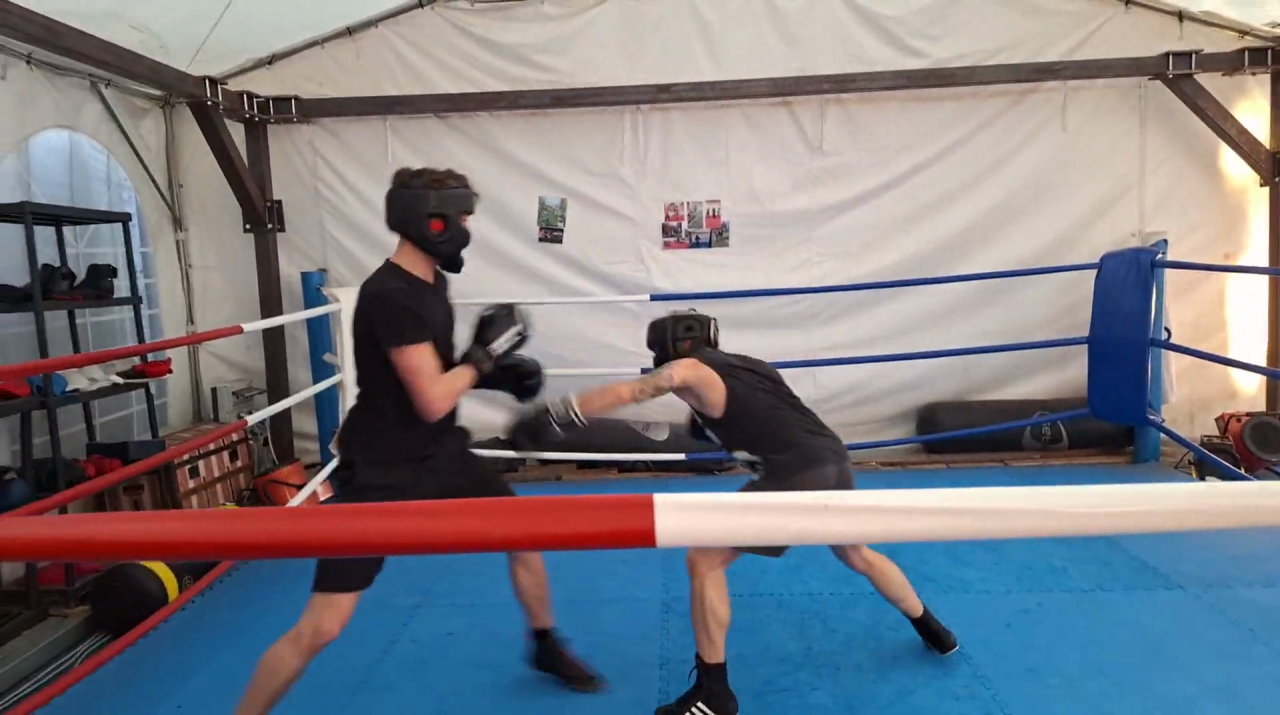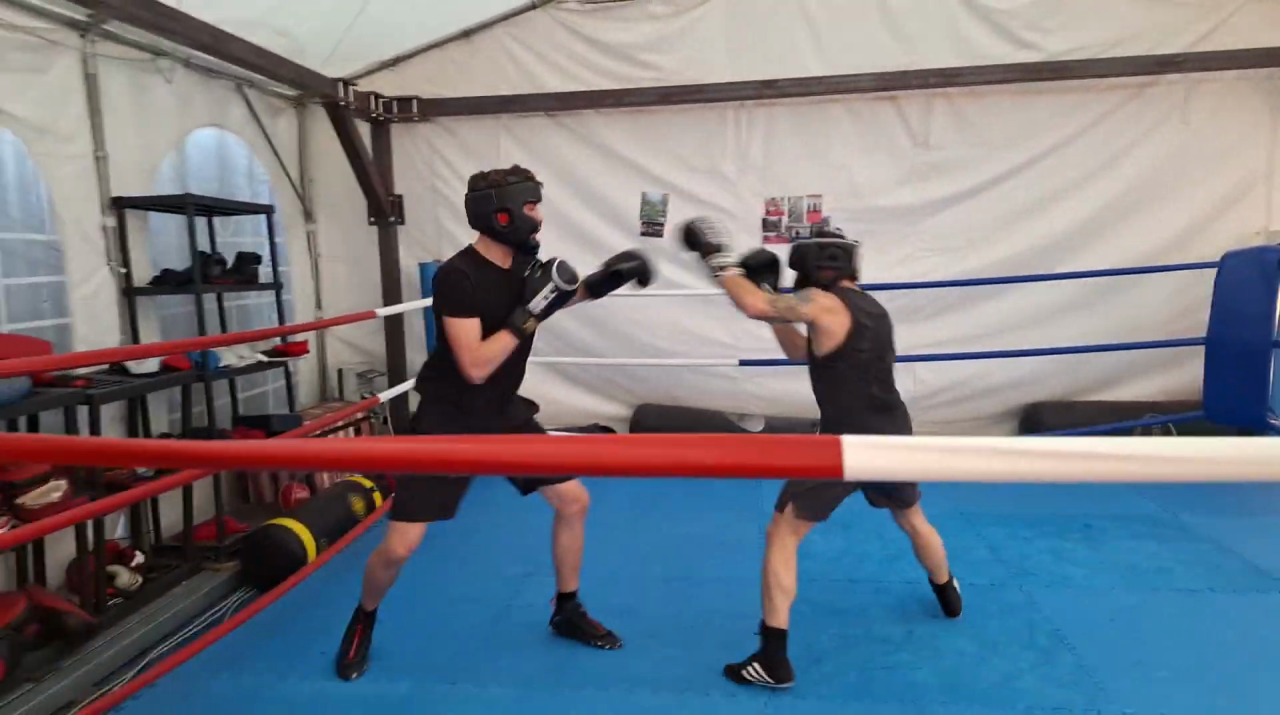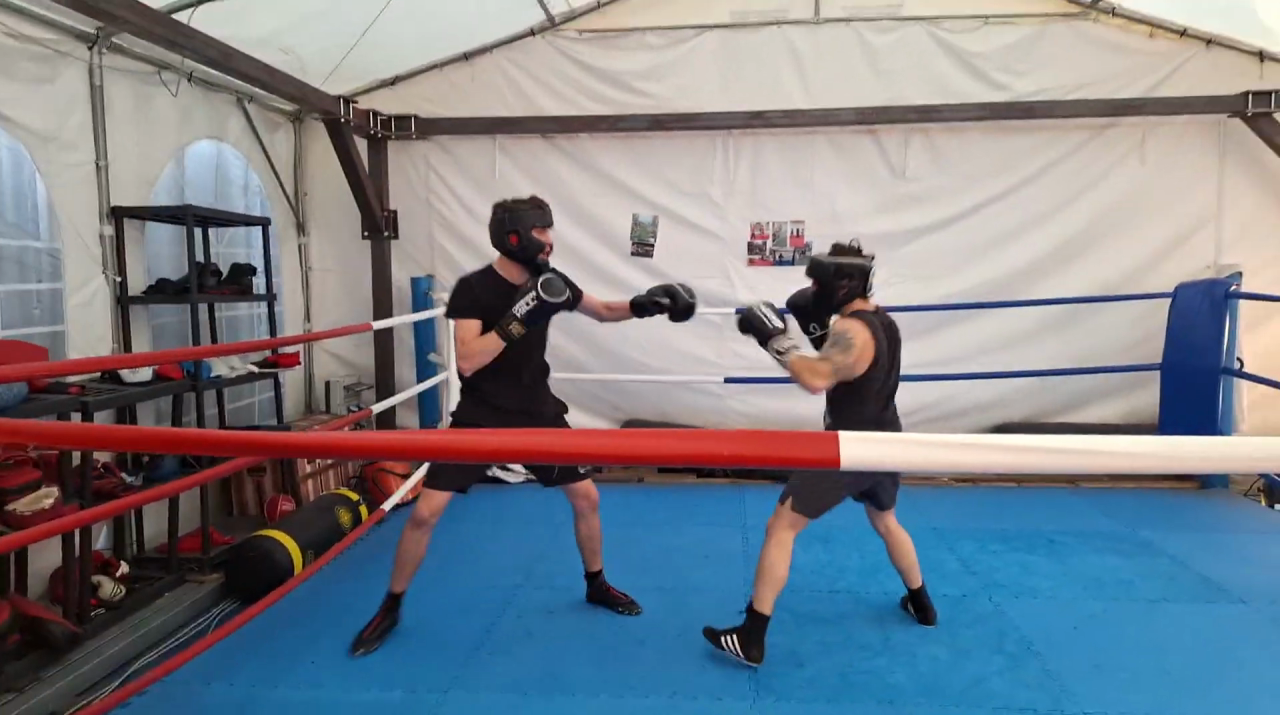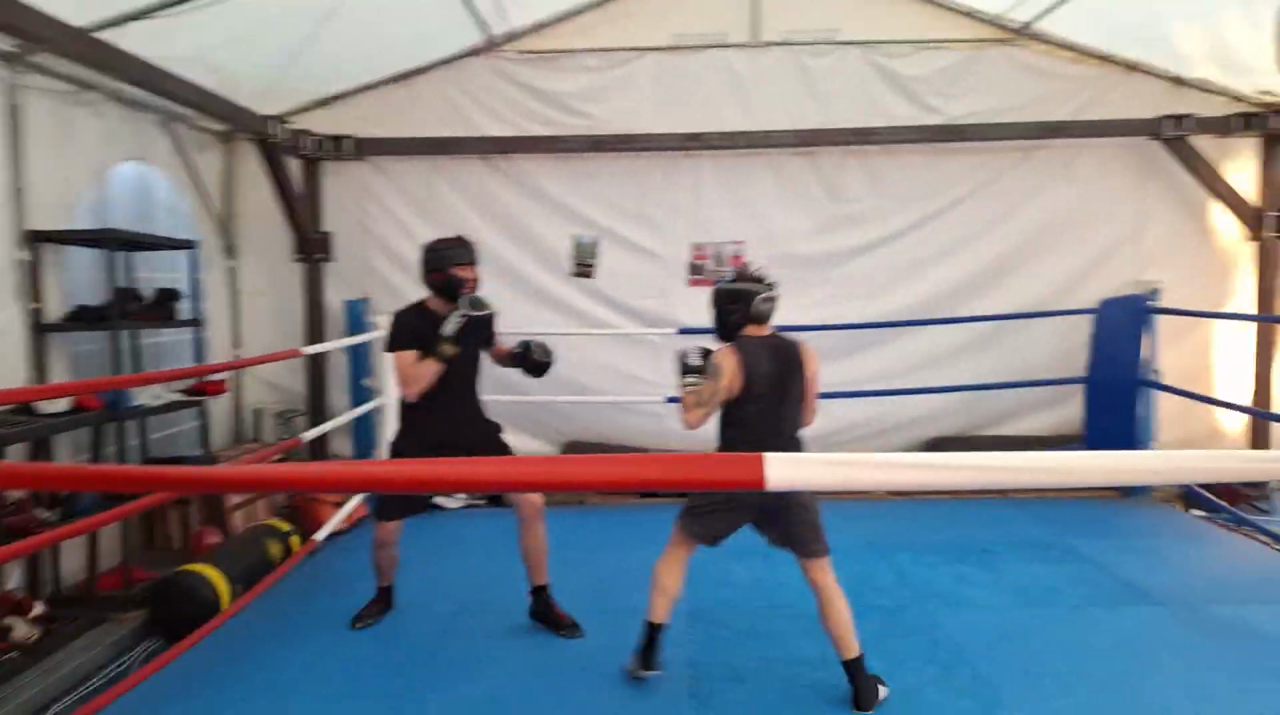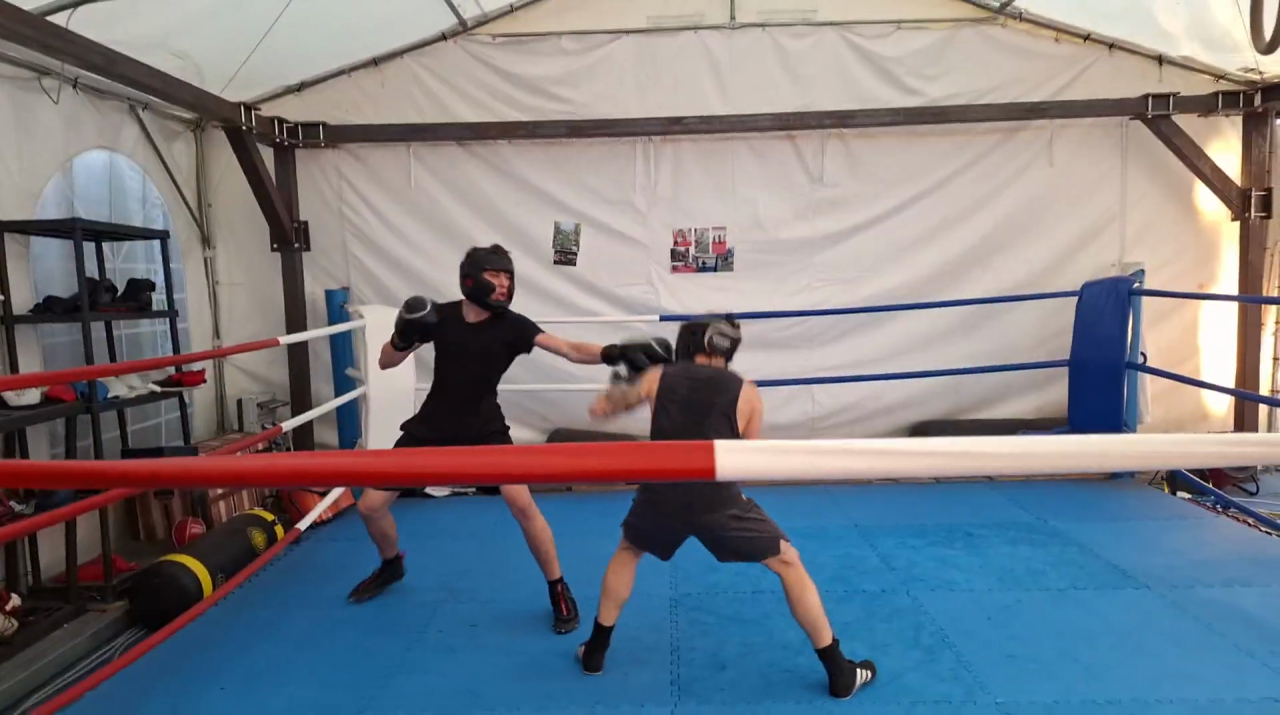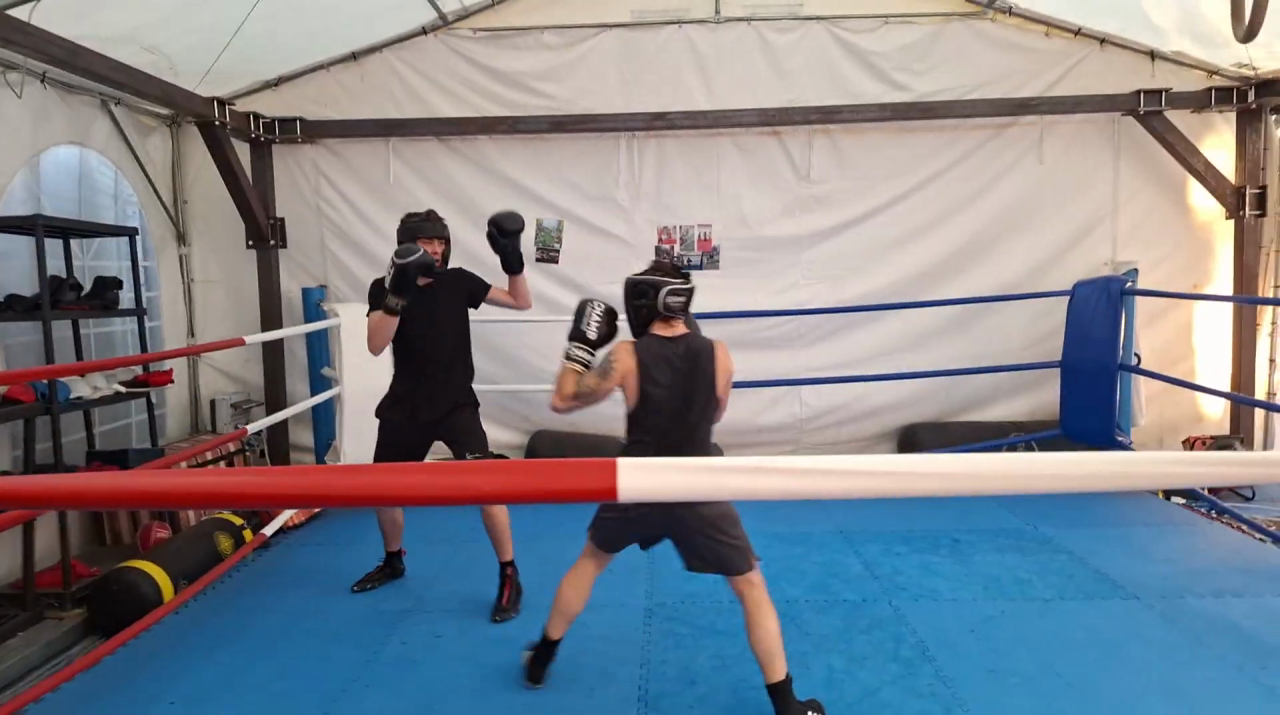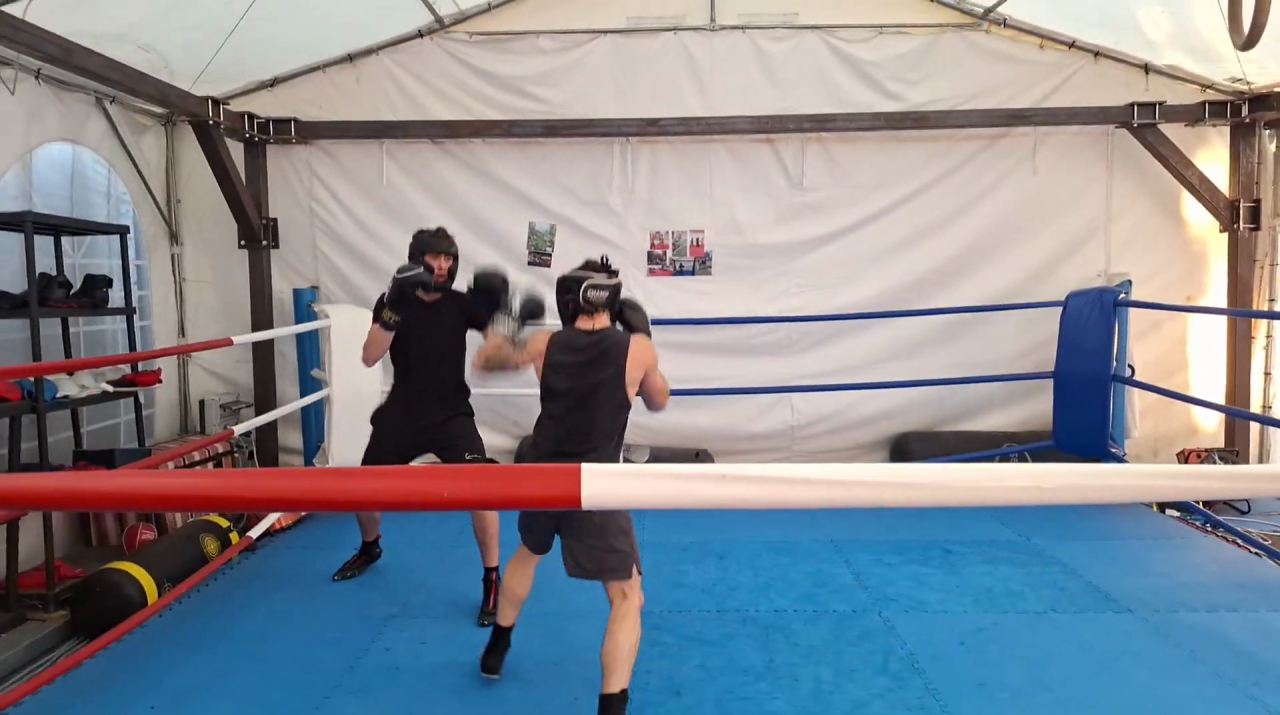
dt=0.4s
person 1, frame 1
left shoulder: (432, 281)
right shoulder: (388, 296)
right elbow: (434, 401)
left wrist: (494, 370)
right wrist: (489, 356)
left hip: (439, 455)
right hip: (377, 471)
right knee: (322, 628)
left ankle: (547, 645)
person 1, frame 2
left shoulder: (523, 261)
right shoulder: (457, 276)
left elbow: (577, 292)
right elbow: (474, 367)
left wrist: (610, 274)
right wrist: (534, 313)
left hip: (505, 417)
right hip: (448, 426)
left knee: (573, 501)
right knee: (401, 546)
left ankle: (567, 610)
right ankle: (364, 619)
person 1, frame 3
left shoulder: (549, 279)
right shoulder: (473, 289)
left elbow: (600, 309)
right elbow: (466, 364)
left wrist: (644, 304)
right wrist: (517, 319)
left hip: (537, 411)
right hip: (480, 415)
left knee: (586, 496)
right knee: (426, 511)
left ankle: (597, 584)
right ankle: (391, 607)
person 1, frame 4
left shoulder: (475, 311)
right shoulder: (408, 322)
left elbow: (498, 353)
right elbow: (410, 389)
left wrist: (521, 356)
right wrist: (448, 341)
left hip: (473, 431)
right hip: (420, 441)
left knee: (531, 504)
right knee: (385, 533)
left ankle: (543, 602)
right ankle: (383, 596)
person 1, frame 5
left shoulder: (512, 325)
right shoulder: (441, 316)
left elbow: (568, 349)
right elbow: (386, 363)
left wrist: (617, 351)
right wrist: (402, 338)
left hip: (483, 428)
right hip: (433, 425)
left knee: (520, 503)
right knee: (370, 504)
left ankle: (558, 590)
right ankle: (391, 565)
person 1, frame 6
left shoulder: (459, 282)
right shoulder: (384, 288)
left elbow: (521, 302)
right elbow: (376, 346)
left wrist: (512, 258)
right wrist: (398, 292)
left hip: (457, 404)
right hip: (406, 407)
left ankle: (508, 576)
right ankle: (393, 561)
person 1, frame 7
left shoulder: (464, 303)
right shoulder: (393, 303)
right elbow: (370, 357)
left wrist: (501, 305)
right wrist: (394, 306)
left hip: (451, 415)
right hip: (402, 413)
left ankle: (493, 580)
right ankle: (369, 549)
person 2, frame 1
left shoulder: (691, 368)
right shoulder: (750, 369)
left elbow: (624, 393)
left wrist: (555, 413)
right wrist: (715, 428)
left hip: (801, 474)
right hip: (834, 461)
left knee: (705, 563)
right knee: (856, 554)
right ankle: (931, 631)
person 2, frame 2
left shoulder: (824, 301)
right shoulder: (873, 309)
left elbow: (754, 305)
right elbow: (803, 351)
left wrist: (715, 255)
right wrist: (764, 278)
right hip: (894, 437)
left knee: (781, 536)
right knee: (911, 518)
left ankle: (773, 657)
right ankle: (948, 594)
person 2, frame 3
left shoulder: (852, 328)
right shoulder: (884, 322)
left elbow: (815, 381)
left wrist: (777, 338)
right wrist: (814, 324)
left knee: (782, 528)
right knee: (885, 522)
left ankle: (751, 638)
right ankle: (921, 604)
person 2, frame 4
left shoulder: (727, 357)
right shoulder: (801, 353)
left elbow: (693, 419)
left wrist: (694, 376)
left knee: (677, 548)
right knee: (821, 575)
left ankle: (649, 652)
person 2, frame 5
left shoulder: (661, 376)
right shoulder: (746, 392)
left elbow: (600, 409)
left wrist: (624, 386)
left hip: (659, 494)
right hip: (715, 499)
left knee: (629, 552)
right knee: (789, 565)
left ankle: (596, 650)
right ankle: (839, 670)
person 2, frame 6
left shoulder: (627, 357)
right shoulder: (717, 355)
left elbow: (562, 402)
left wrist: (581, 344)
right hip: (698, 494)
left knee: (589, 561)
right knee: (751, 591)
left ankle: (542, 658)
person 2, frame 7
left shoulder: (545, 343)
right shoulder: (633, 347)
left elbow: (487, 361)
right elbow: (657, 400)
left wrist: (505, 330)
left knee: (527, 557)
right knee: (627, 600)
left ankle: (496, 650)
